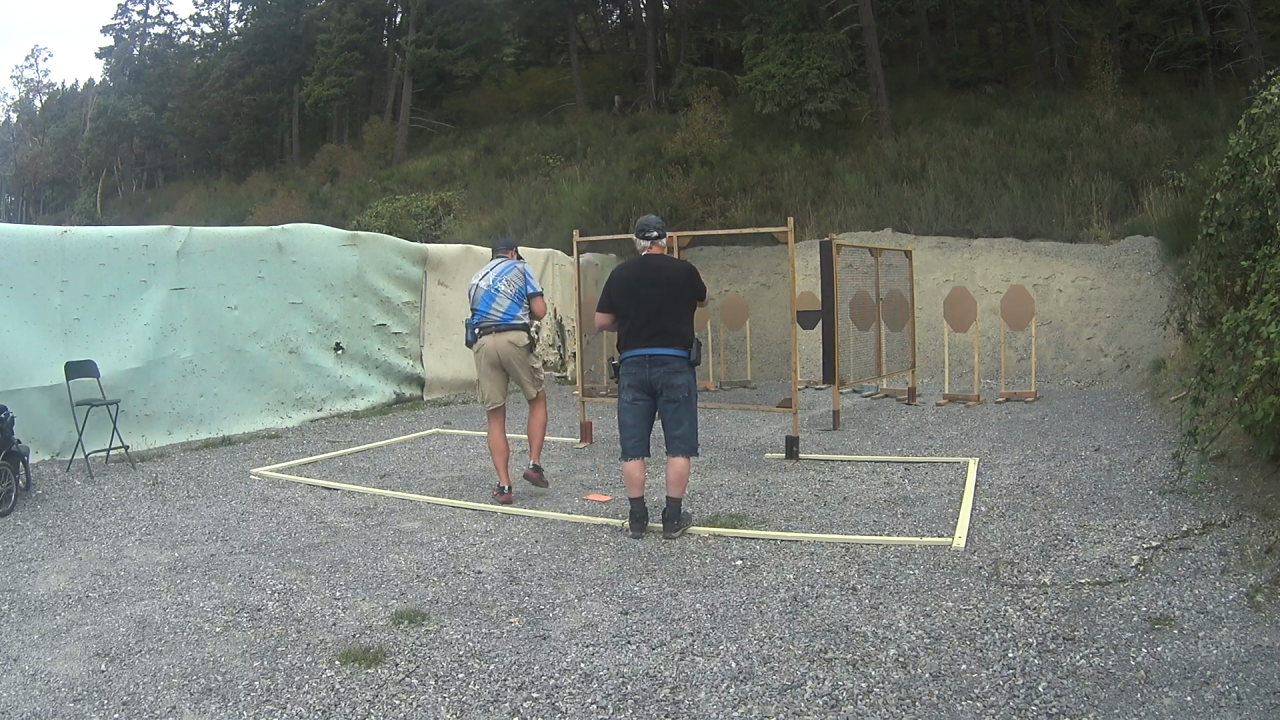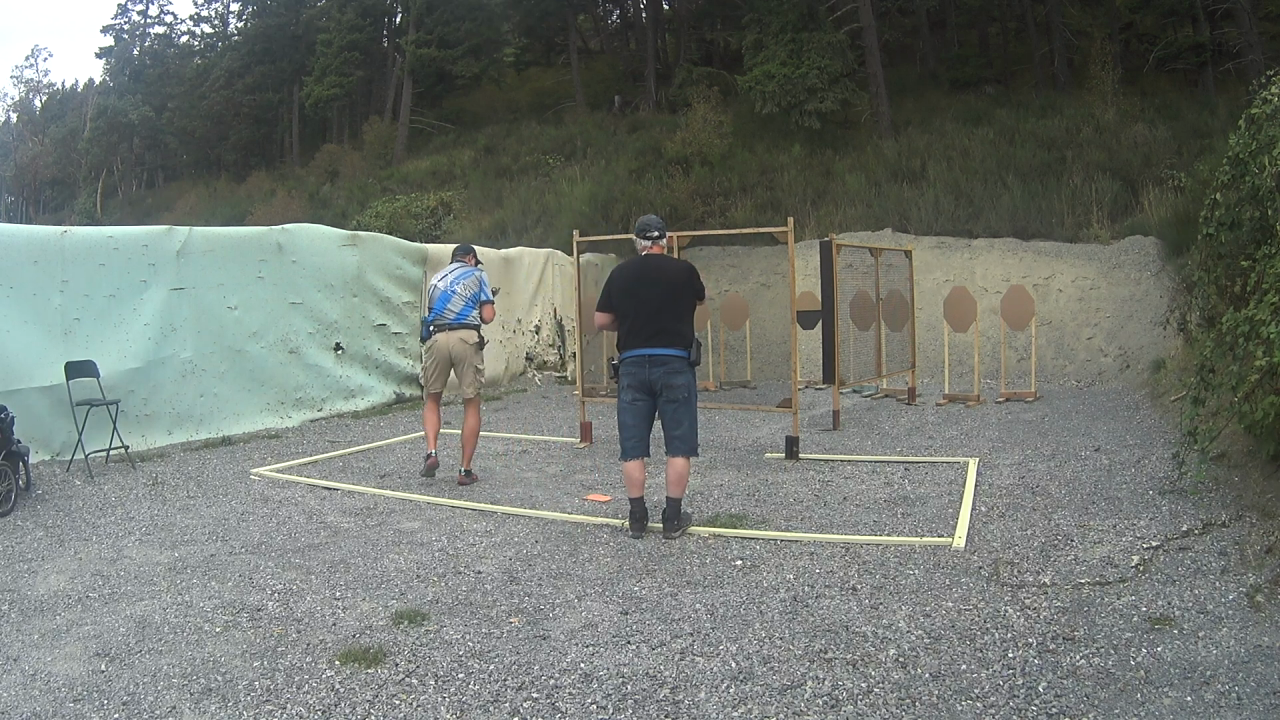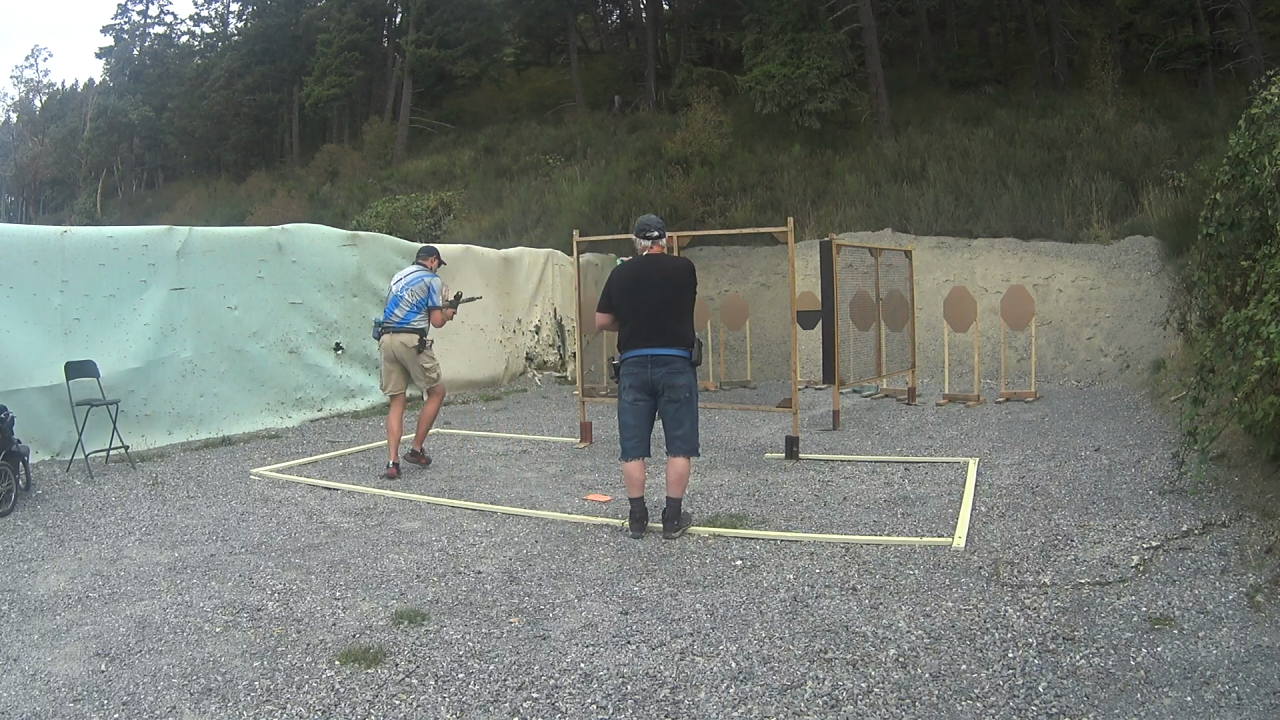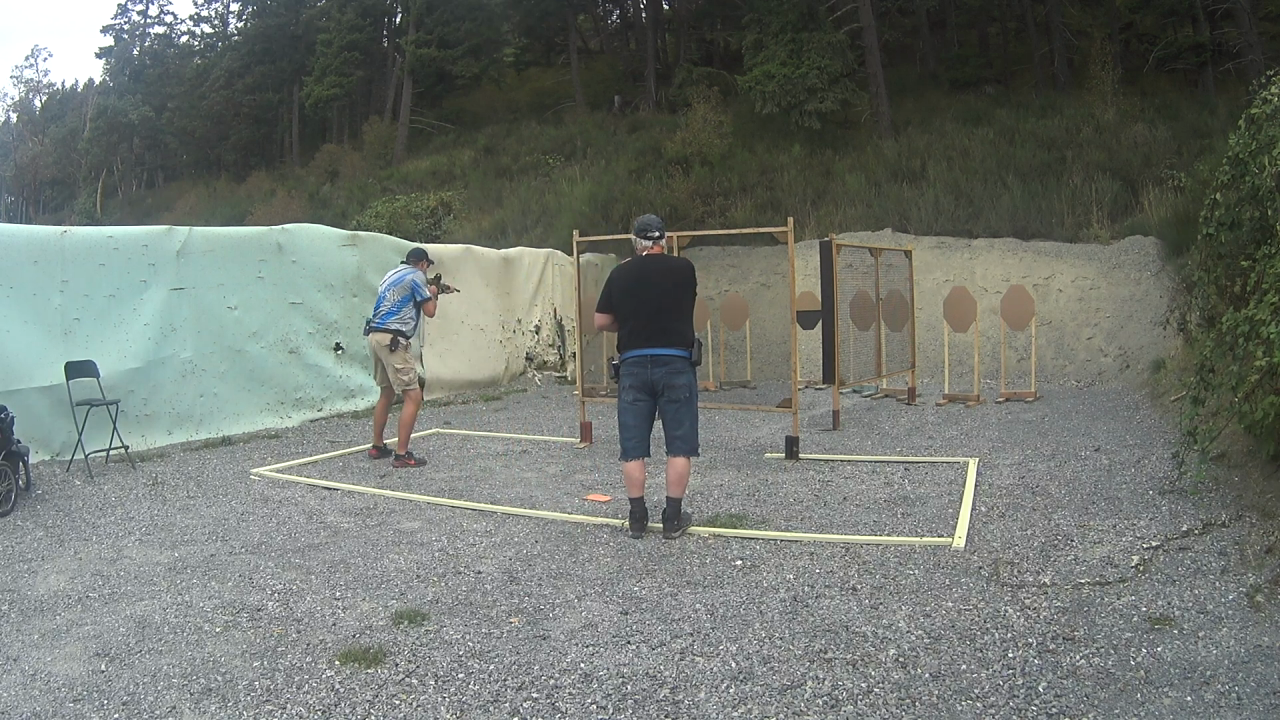
dt=0.5s
person 1, frame 1
left shoulder: (620, 273)
right shoulder: (684, 270)
left elbow: (601, 322)
right elbow: (702, 301)
left hip: (633, 365)
right hip: (674, 364)
left knee: (633, 447)
right knee: (678, 446)
left ankle: (637, 518)
right ankle: (673, 518)
person 1, frame 2
left shoulder: (620, 273)
right shoulder: (684, 270)
left elbow: (601, 321)
right elbow: (700, 299)
left hip: (633, 366)
right hip: (674, 364)
left knee: (633, 447)
right knee: (678, 446)
left ankle: (637, 518)
right ankle: (673, 518)
person 1, frame 3
left shoulder: (620, 273)
right shoulder: (684, 268)
left elbow: (602, 322)
left hip: (634, 365)
right hip: (675, 364)
left knee: (633, 447)
right knee: (679, 445)
left ankle: (637, 518)
right ankle: (673, 518)
person 1, frame 4
left shoulder: (620, 274)
right shoulder: (683, 269)
left elbow: (601, 323)
left hip: (633, 366)
right hip: (675, 364)
left knee: (633, 447)
right knee: (679, 445)
left ankle: (637, 518)
right ankle: (673, 518)
person 2, frame 1
left shoulder: (476, 279)
right shoulder: (521, 267)
right elbow: (539, 311)
left hip: (484, 344)
right hip: (515, 340)
left knee: (495, 418)
right knee: (537, 401)
left ankle: (504, 486)
right ankle: (534, 465)
person 2, frame 2
left shoulder: (435, 279)
right shoulder: (478, 275)
right elbow: (488, 317)
right wrist: (482, 309)
left hip: (436, 340)
right hip: (467, 339)
left knee: (432, 400)
right knee: (471, 405)
left ankle: (432, 453)
right ankle: (466, 469)
person 2, frame 3
left shoulder: (399, 276)
right shoulder: (432, 280)
right elbow: (437, 321)
left wrist: (441, 303)
right wrist: (447, 313)
left hip: (387, 340)
right hip: (413, 341)
left knee: (397, 403)
right knee: (436, 392)
left ankle: (393, 463)
right ankle: (416, 448)
person 2, frame 4
left shoulder: (393, 274)
right shoulder: (416, 276)
right elbow: (430, 312)
left wrist: (426, 292)
right wrist: (433, 294)
left hip: (377, 338)
right hip: (393, 341)
left knee: (387, 392)
right knee: (413, 396)
left ankle: (377, 445)
right ankle: (402, 454)
